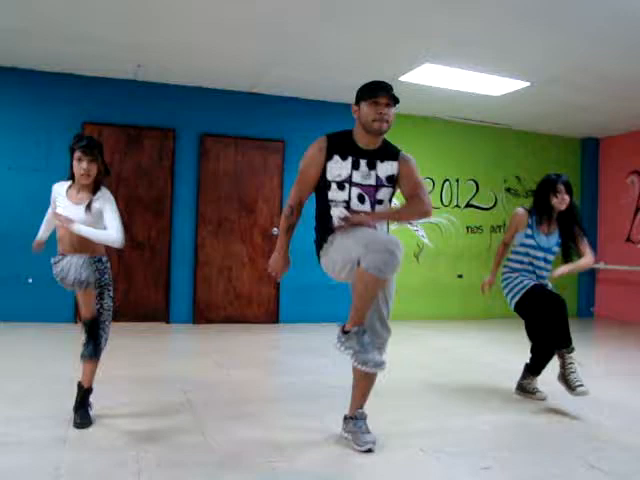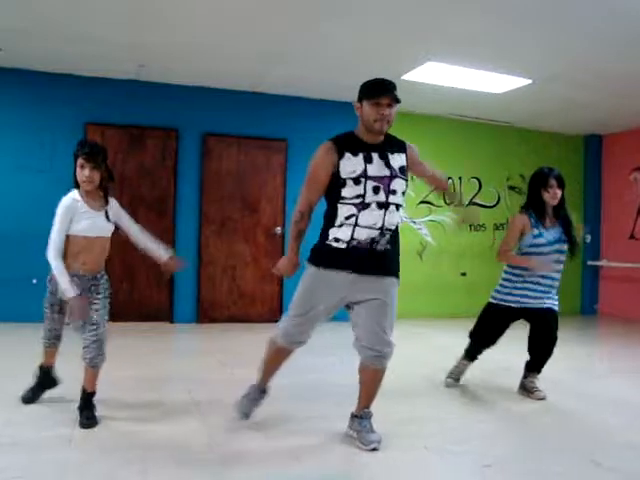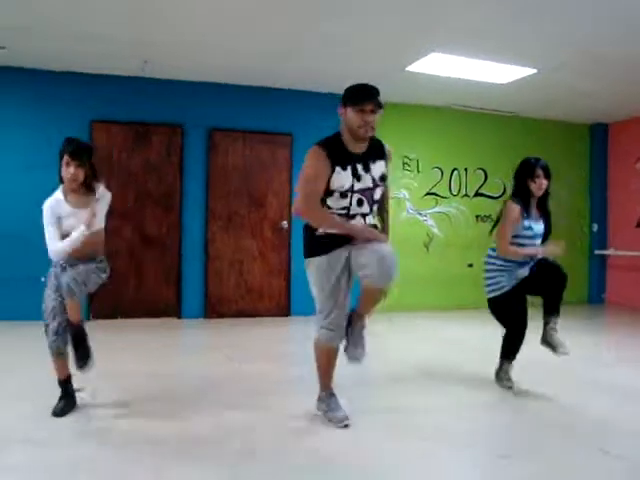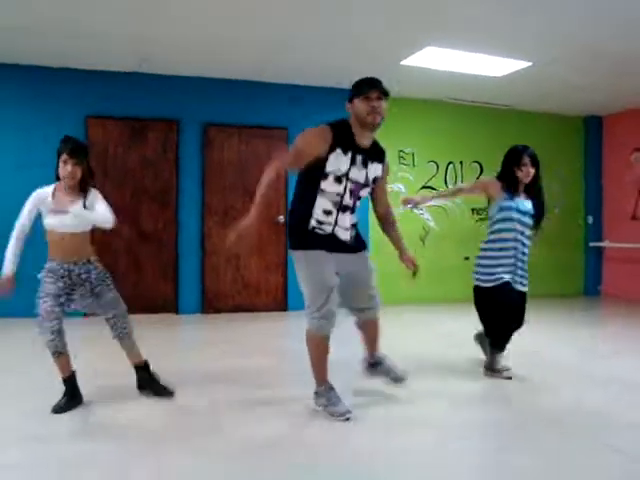
dt=0.4s
person 1, frame 1
left shoulder: (400, 161)
right shoulder: (325, 148)
left elbow: (424, 207)
right elbow: (296, 200)
left wrist: (370, 216)
right wrist: (281, 249)
left hip: (378, 263)
right hip: (336, 248)
left knee: (376, 339)
right knee: (384, 248)
left ankle: (355, 418)
right ankle: (351, 331)
person 1, frame 2
left shoulder: (405, 152)
right shoulder: (333, 150)
left elbow: (434, 178)
right elbow: (306, 203)
right wrist: (291, 252)
left hip: (381, 270)
right hip: (331, 263)
left knee: (378, 347)
right knee: (293, 330)
left ankle: (361, 418)
right ankle: (259, 387)
person 1, frame 3
left shoulder: (382, 151)
right shoulder: (320, 155)
right elbow: (305, 206)
left wrist: (384, 229)
right wrist: (354, 228)
left hip: (364, 236)
right hip: (324, 247)
left knee: (384, 264)
right knee: (330, 323)
left ankle: (355, 322)
right ankle: (326, 396)
person 1, frame 4
left shoulder: (379, 159)
right shoulder: (326, 136)
left elbow: (382, 209)
right elbow: (278, 168)
left wrist: (402, 250)
right wrist: (254, 215)
left hip: (349, 242)
right hip: (310, 241)
left knee: (367, 303)
right knee: (322, 314)
left ankle: (374, 360)
right ankle: (322, 390)
person 2, frame 1
left shoulder: (104, 198)
right shoulder: (59, 189)
left elbow: (117, 239)
left wrist: (74, 226)
right wrist: (41, 236)
left hip: (98, 265)
right hip: (65, 262)
left knee: (100, 330)
right knee: (84, 268)
left ankle: (82, 401)
right ankle: (90, 333)
person 2, frame 2
left shoulder: (111, 203)
right shoulder: (69, 203)
left elbow: (135, 232)
right elbow: (53, 252)
left wrist: (165, 255)
right wrist: (70, 292)
left hip: (96, 282)
right hip: (65, 280)
left knee: (94, 344)
right knee: (52, 333)
left ankle: (87, 402)
right ankle: (45, 376)
person 2, frame 3
left shoulder: (102, 194)
right shoulder: (52, 204)
right elbow: (54, 250)
right wrist: (81, 230)
left hip: (93, 265)
right hip: (63, 266)
left knee: (69, 281)
right knee: (53, 330)
left ankle: (79, 335)
right ankle: (67, 393)
person 2, frame 4
left shoulder: (91, 196)
right shoulder: (41, 195)
left elbow: (109, 221)
left wrist: (70, 210)
left hip: (88, 269)
right hip: (55, 271)
left knee: (120, 322)
right knee: (51, 331)
left ankle: (144, 377)
right ankle: (71, 391)
person 3, frame 1
left shoulder: (568, 225)
right shoulder: (523, 216)
left elbow: (588, 259)
right elbow: (504, 244)
left wrist: (565, 269)
right wrist: (492, 275)
left hip: (539, 286)
right hip: (516, 283)
left knee: (545, 336)
right knee: (555, 304)
left ankle: (527, 382)
right ankle: (567, 362)
person 3, frame 2
left shoulder: (561, 218)
right shoulder: (523, 219)
right elbow: (503, 254)
right wrist: (534, 263)
left hip: (545, 295)
right hip: (514, 289)
left knee: (546, 340)
right knee: (486, 333)
left ankle: (529, 380)
right ankle: (465, 362)
person 3, frame 3
left shoulder: (539, 207)
right shoulder: (514, 208)
right elbow: (502, 249)
left wrist: (542, 253)
right wrist: (540, 251)
left hip: (529, 267)
right hip: (503, 274)
left knee: (556, 276)
right knee: (516, 323)
left ankle: (549, 329)
right ankle: (504, 367)
person 3, frame 4
left shoulder: (534, 196)
right shoulder: (496, 187)
right elbow: (456, 191)
right wrist: (422, 198)
left hip: (517, 268)
right hip: (493, 266)
left knee: (514, 319)
right knee: (498, 312)
left ankle: (487, 337)
right ankle: (493, 358)
